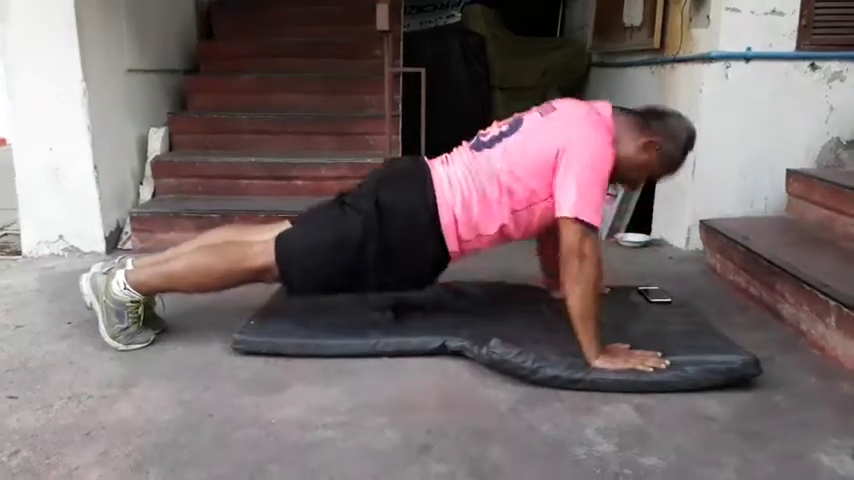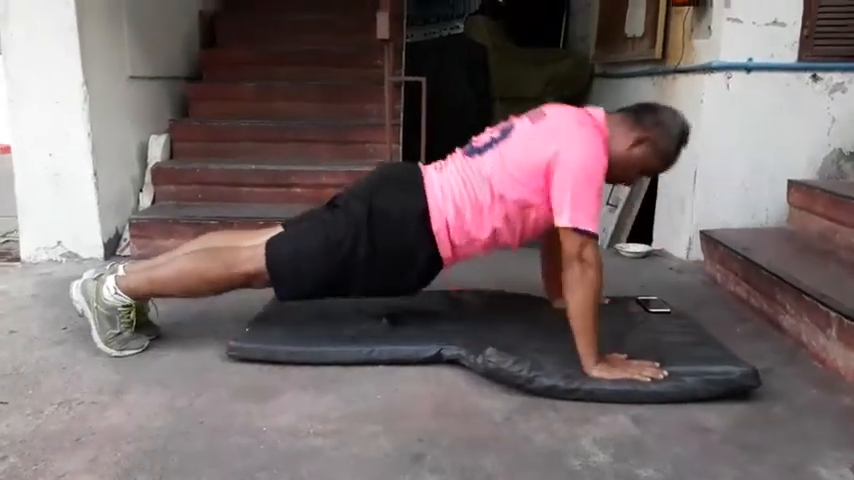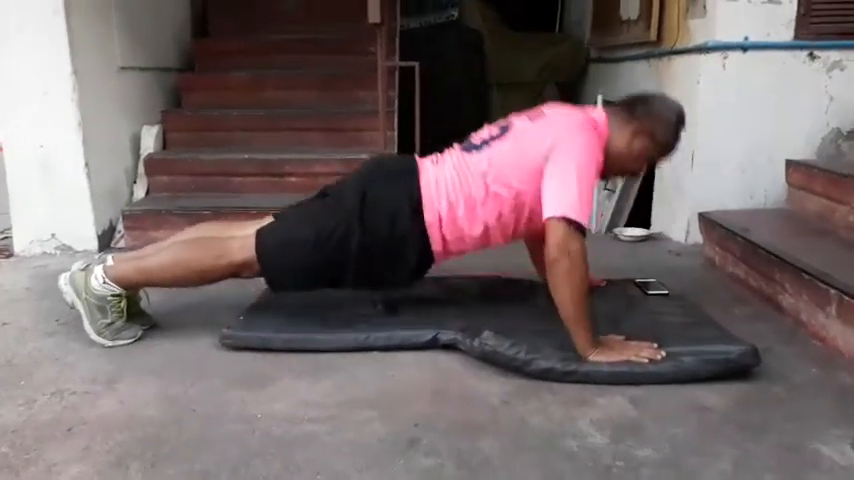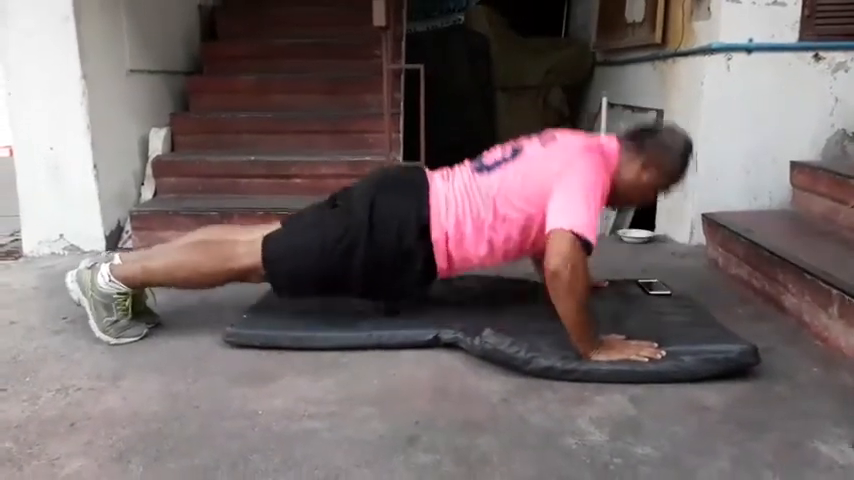
dt=1s
person 1, frame 1
left shoulder: (577, 120)
right shoulder: (594, 143)
left elbow: (541, 203)
right elbow: (579, 249)
left wrist: (557, 285)
right wrist: (598, 351)
left hip: (415, 188)
right hip: (411, 221)
left knee: (268, 242)
right knee: (265, 260)
left ankle: (128, 269)
right ankle: (124, 284)
person 1, frame 2
left shoulder: (570, 125)
right shoulder: (587, 145)
left elbow: (544, 220)
right elbow: (579, 255)
left wrist: (558, 296)
right wrist: (595, 362)
left hip: (406, 197)
right hip: (405, 226)
left knee: (264, 243)
right knee: (256, 265)
left ankle: (120, 275)
right ankle: (118, 287)
person 1, frame 3
left shoulder: (564, 120)
right shoulder: (583, 141)
left elbow: (536, 222)
right elbow: (564, 247)
left wrist: (556, 286)
right wrist: (589, 347)
left hip: (400, 189)
right hip: (398, 219)
left knee: (255, 237)
right knee: (248, 255)
left ankle: (111, 270)
right ankle: (107, 279)
person 1, frame 4
left shoulder: (574, 147)
right shoulder: (590, 168)
left elbow: (538, 231)
right elbow: (564, 264)
left wrist: (564, 286)
right wrist: (589, 346)
left hip: (409, 201)
right hip: (405, 231)
left knee: (263, 240)
right knee: (254, 260)
left ankle: (119, 267)
right ankle: (113, 277)
